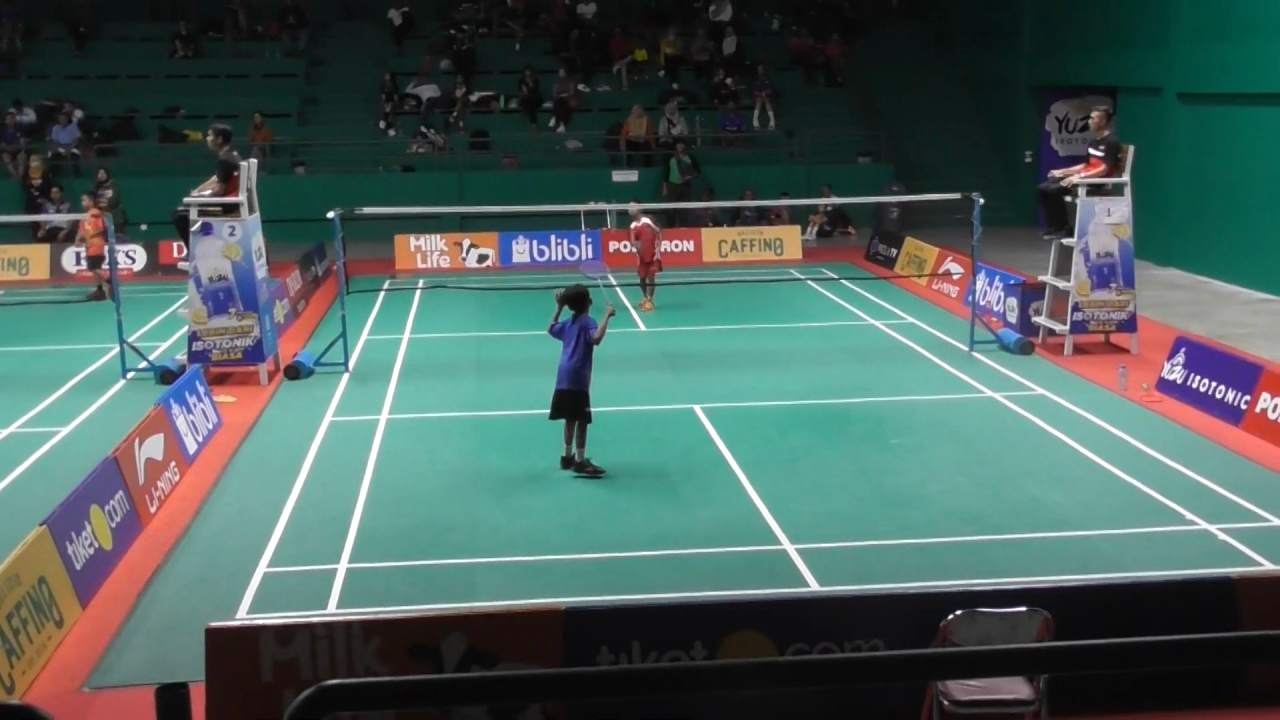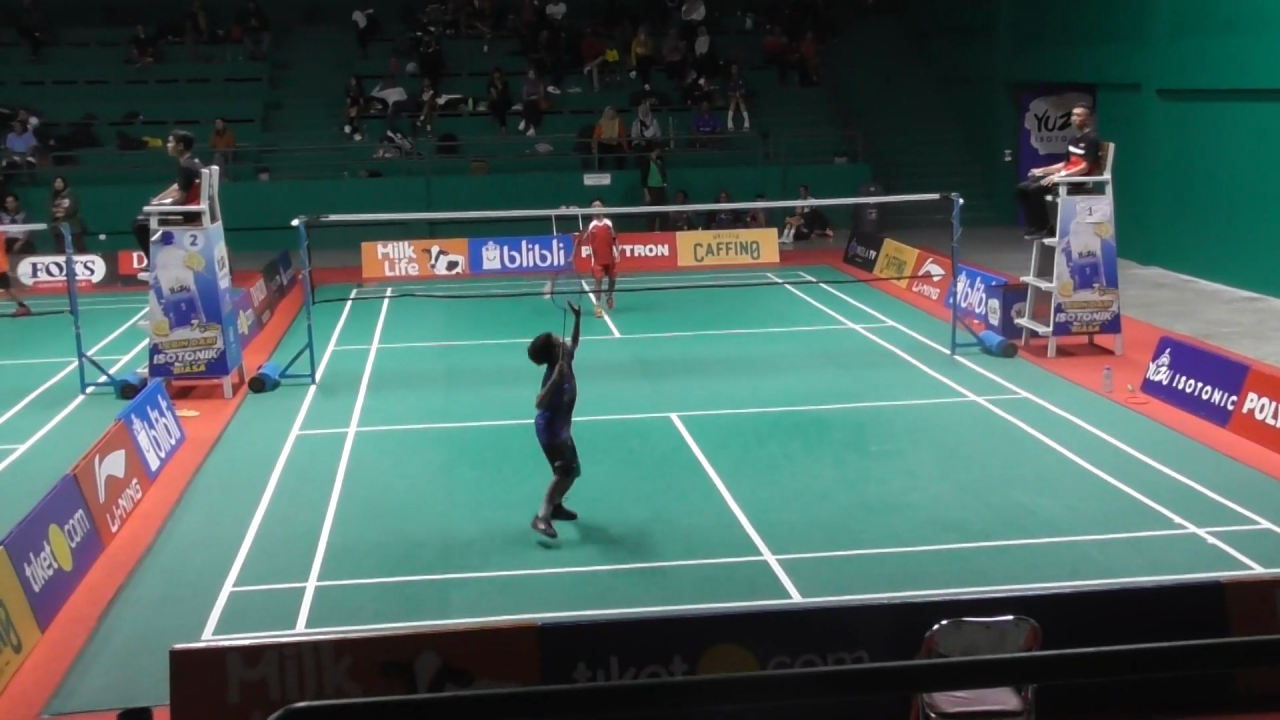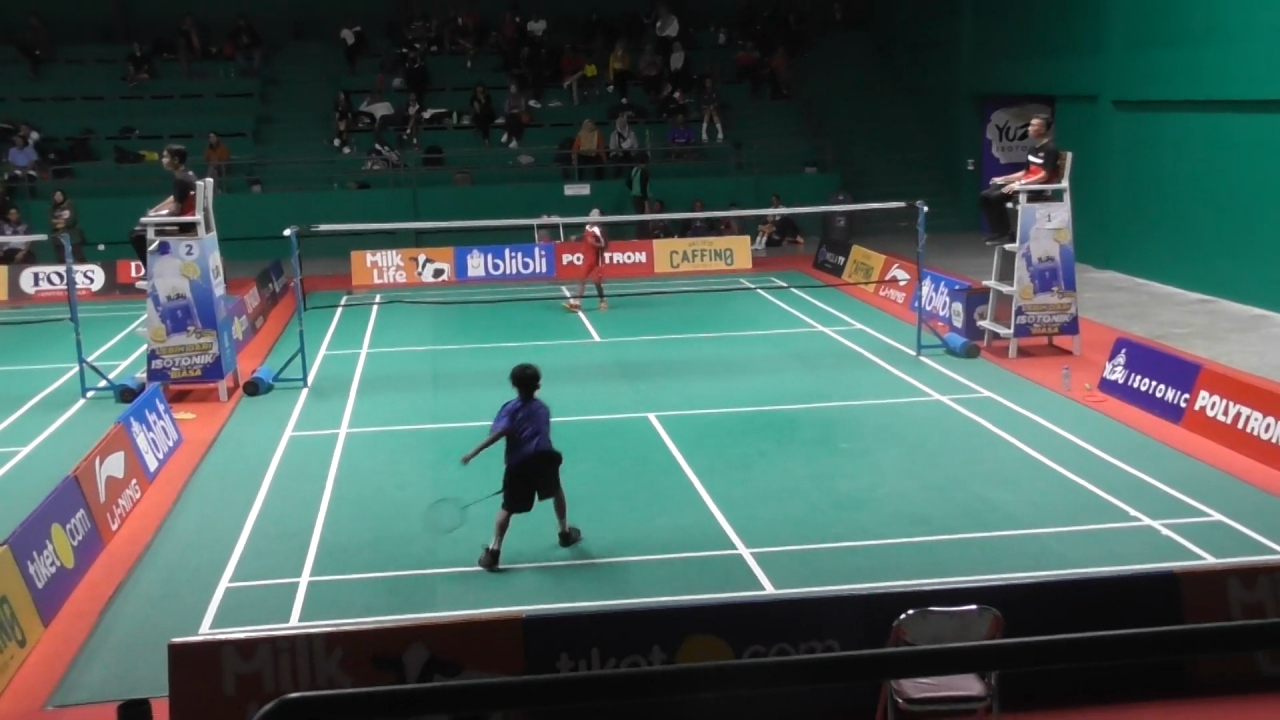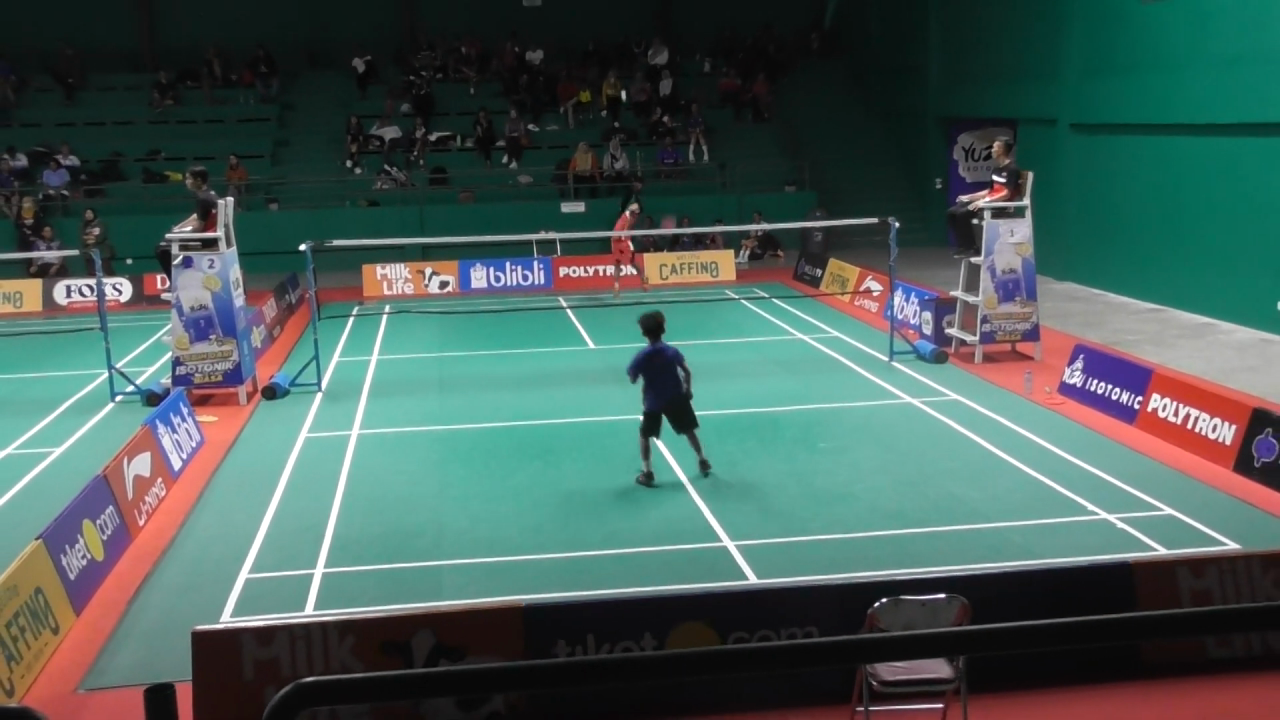
dt=1s
person 1, frame 1
left shoulder: (567, 324)
right shoulder: (587, 322)
left elbow: (551, 328)
right elbow: (597, 339)
left wrist: (559, 307)
right wrist: (607, 317)
left hip: (564, 378)
right hip: (577, 379)
left knee: (570, 419)
right knee: (582, 419)
left ankle: (569, 456)
right ankle: (580, 461)
person 1, frame 2
left shoulder: (566, 358)
right shoulder: (552, 375)
left elbow: (573, 342)
right elbow: (539, 404)
left wrist: (577, 319)
right wrist: (555, 380)
left hip: (562, 430)
right hip: (551, 431)
left knee: (571, 472)
right knee: (563, 473)
left ankle: (554, 504)
right ankle: (542, 518)
person 1, frame 3
left shoulder: (510, 408)
right shoulder: (542, 408)
left elbow: (500, 432)
left wrist: (474, 453)
left hip: (519, 461)
right hip: (546, 457)
left knee: (507, 508)
right knee: (556, 491)
left ankle: (493, 551)
right ankle: (564, 533)
person 1, frame 4
left shoulder: (643, 355)
right shoulder: (672, 351)
left elbow: (632, 379)
right elbow: (686, 371)
left wrist: (636, 372)
right wrist: (688, 389)
left hip: (653, 402)
right hip: (677, 399)
left knee: (645, 435)
right knee: (688, 430)
left ankle: (647, 473)
right ankle: (702, 461)
